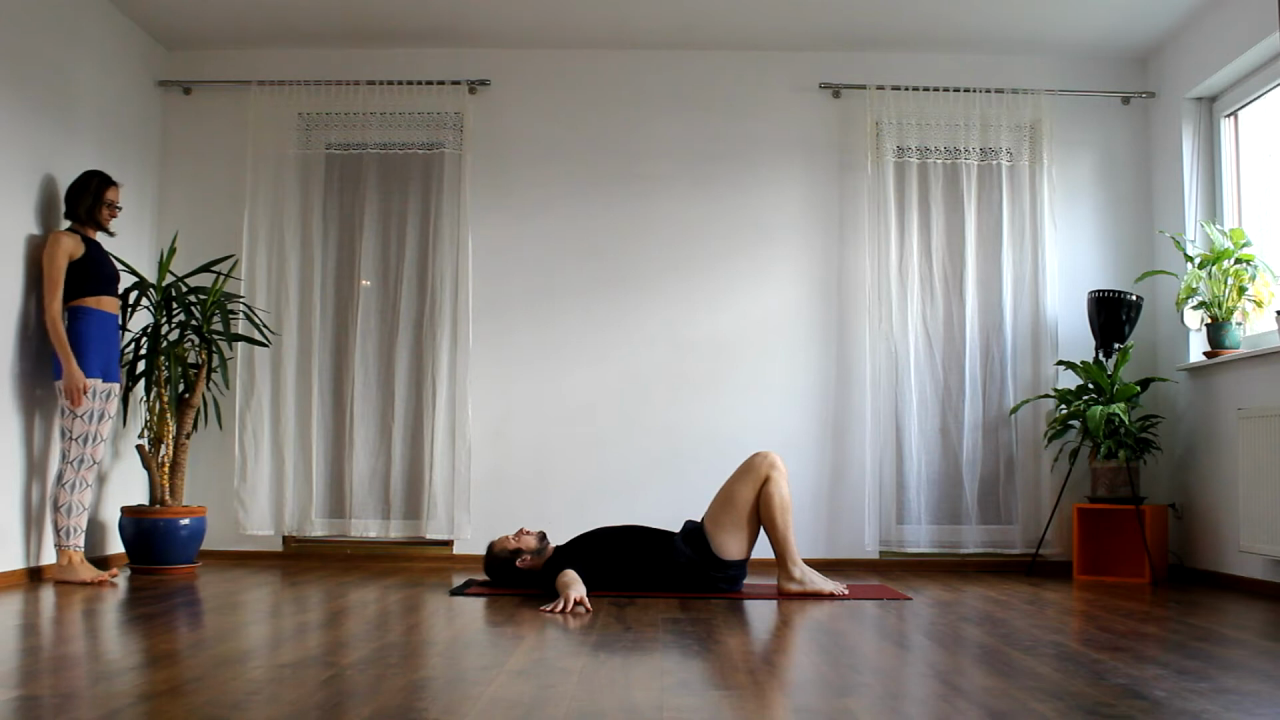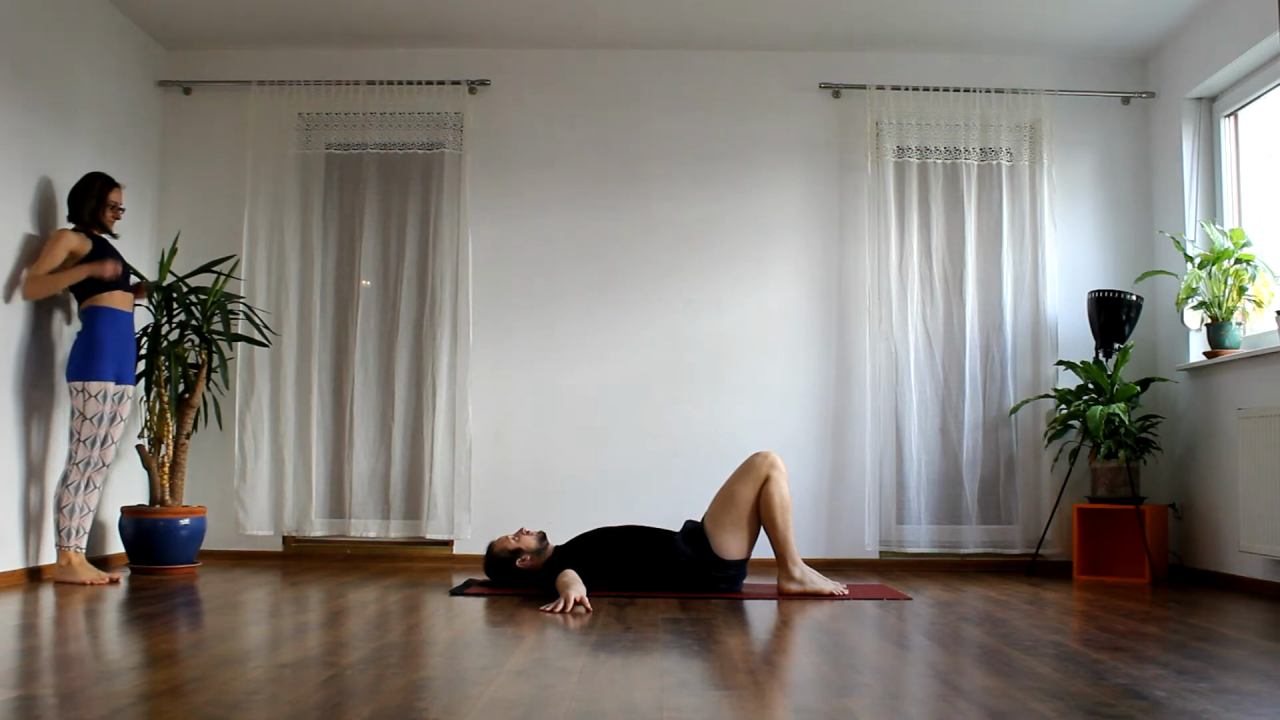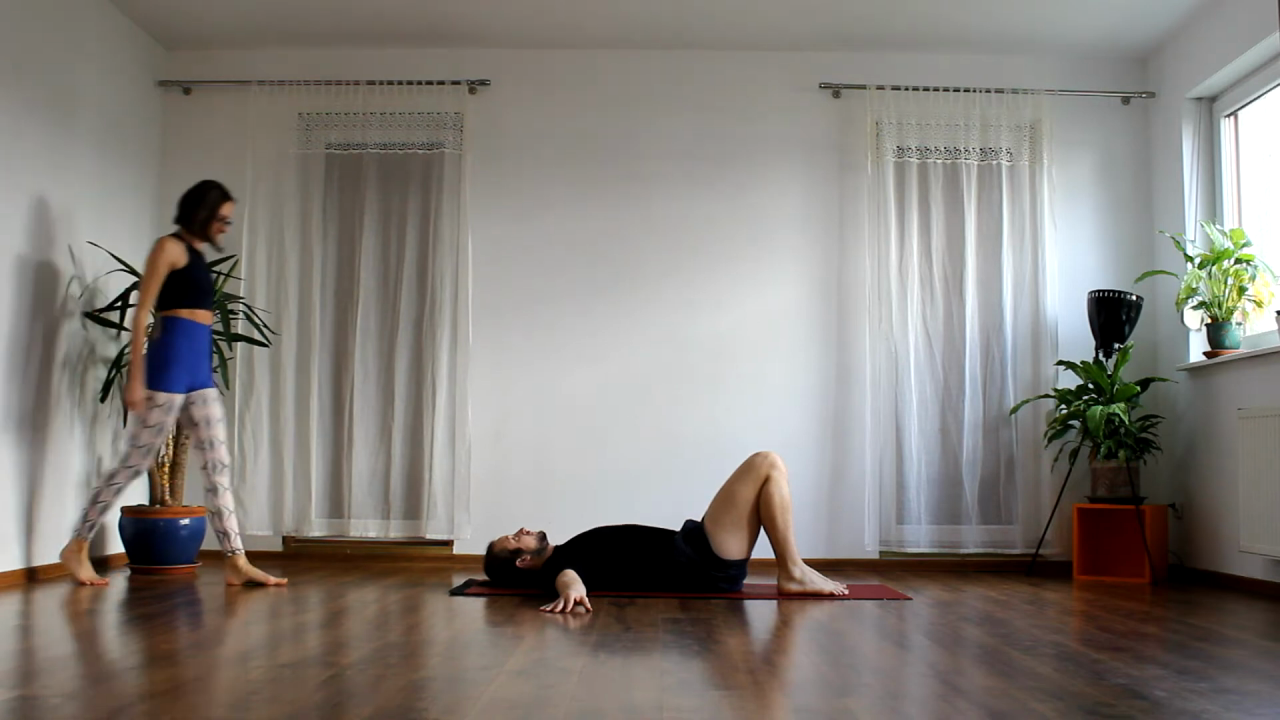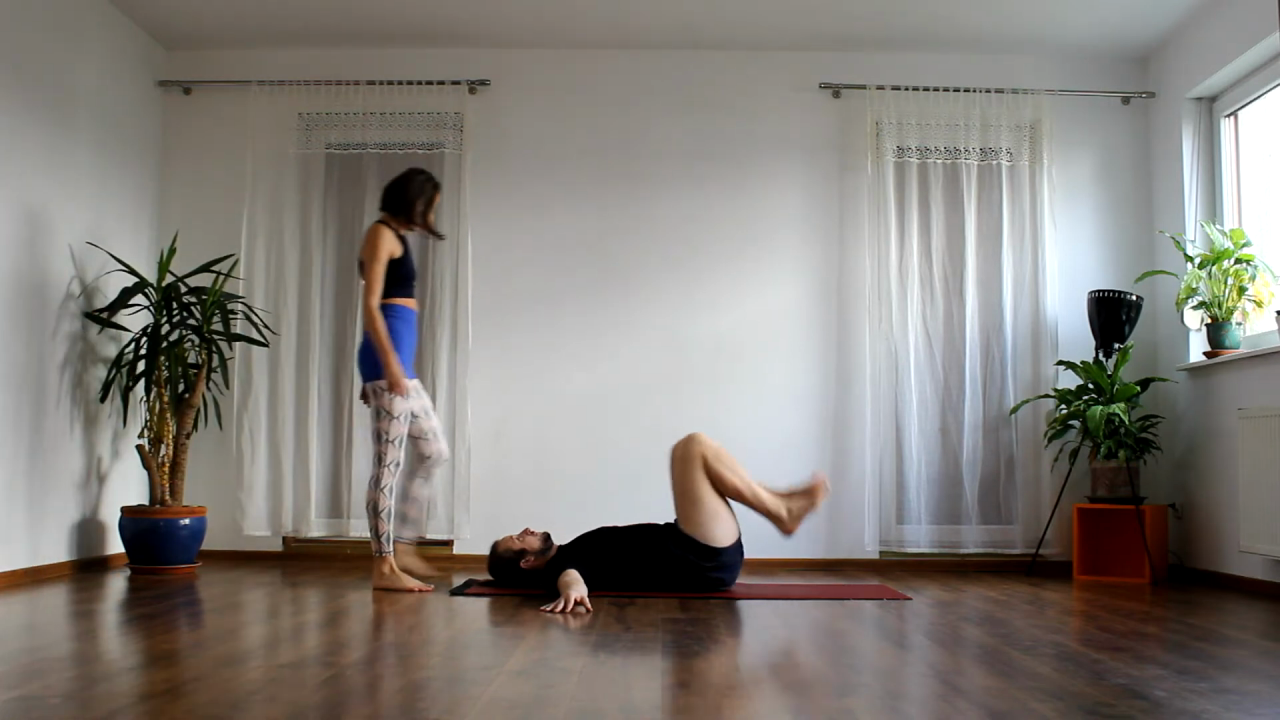
dt=1s
person 1, frame 1
left shoulder: (96, 248)
right shoulder: (64, 241)
right elbow: (52, 309)
right wrist: (70, 366)
left hip: (108, 355)
right hip: (83, 352)
left knee: (91, 462)
right knee: (76, 460)
left ankle: (77, 556)
right ankle: (65, 560)
person 1, frame 2
left shoulder: (105, 246)
right shoulder: (69, 239)
right elbow: (31, 289)
left wrist: (130, 292)
right wrist: (87, 268)
left hip: (123, 355)
right hip: (96, 353)
left knee: (101, 464)
right knee: (82, 460)
left ankle: (77, 556)
right ankle: (64, 560)
person 1, frame 3
left shoulder: (198, 255)
right shoulder: (170, 248)
right elbow: (141, 314)
right wrist: (136, 377)
left hip: (201, 369)
right hip: (172, 365)
left knee: (219, 467)
right knee: (135, 465)
left ankle: (236, 563)
right ankle: (76, 548)
person 1, frame 4
left shoulder: (396, 238)
right shoulder: (381, 234)
right elbow: (369, 304)
right wrist: (389, 363)
left hip: (398, 360)
right hip: (387, 357)
left knee: (435, 452)
right knee: (389, 462)
left ankle: (396, 545)
right ankle: (383, 565)
person 2, frame 1
left shoulder: (559, 557)
right shoulder: (554, 568)
right elbow: (568, 576)
right wrist: (571, 589)
left hip: (694, 556)
right hip: (703, 566)
left knee: (762, 469)
right knee: (767, 464)
left ankle: (793, 570)
right ankle: (792, 574)
person 2, frame 2
left shoulder: (559, 557)
right shoulder: (555, 568)
right elbow: (570, 576)
right wrist: (570, 589)
left hip: (694, 555)
right hip: (705, 567)
left knee: (763, 468)
right knee: (767, 464)
left ankle: (793, 571)
right ankle: (792, 573)
person 2, frame 3
left shoulder: (560, 556)
right shoulder: (555, 568)
right elbow: (569, 576)
right wrist: (570, 589)
left hip: (695, 556)
right hip: (705, 565)
left knee: (762, 469)
right knee: (767, 464)
left ankle: (793, 570)
right ankle: (792, 572)
person 2, frame 4
left shoulder: (566, 554)
right shoulder: (566, 563)
right elbow: (568, 575)
right wrist: (570, 589)
left hip: (705, 562)
right hip: (702, 565)
right knee: (693, 445)
right ankle: (782, 511)
